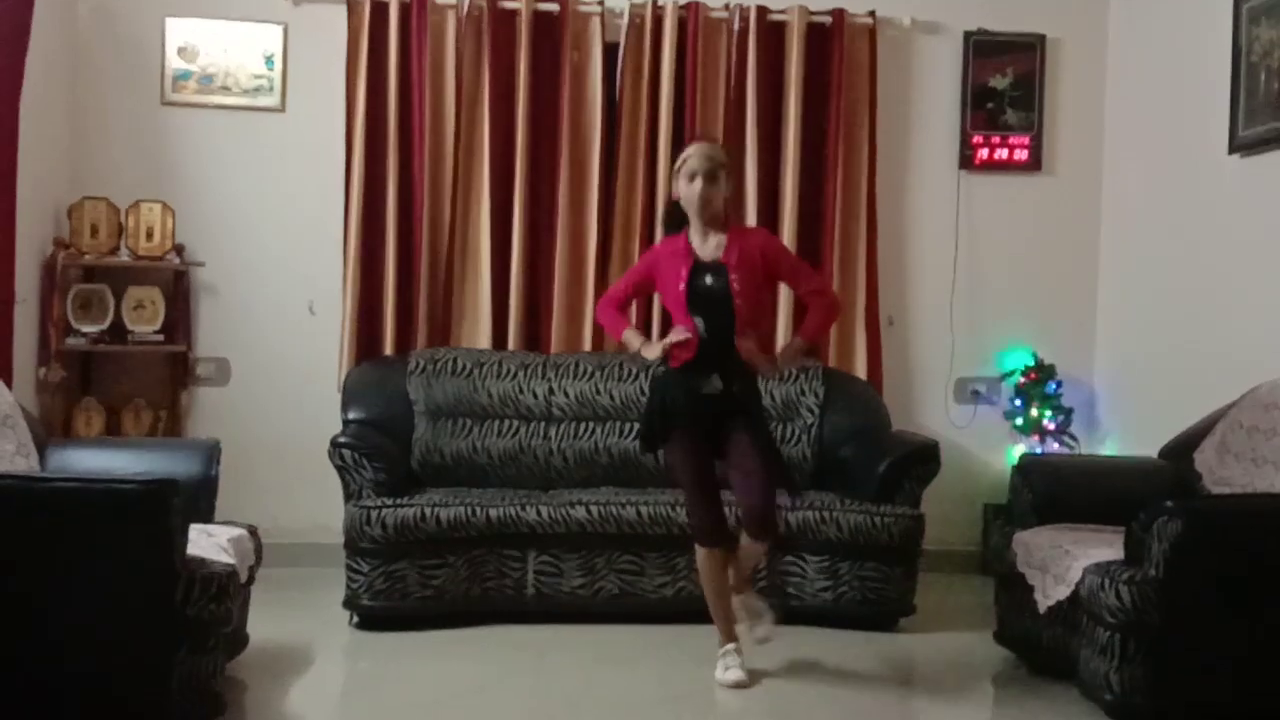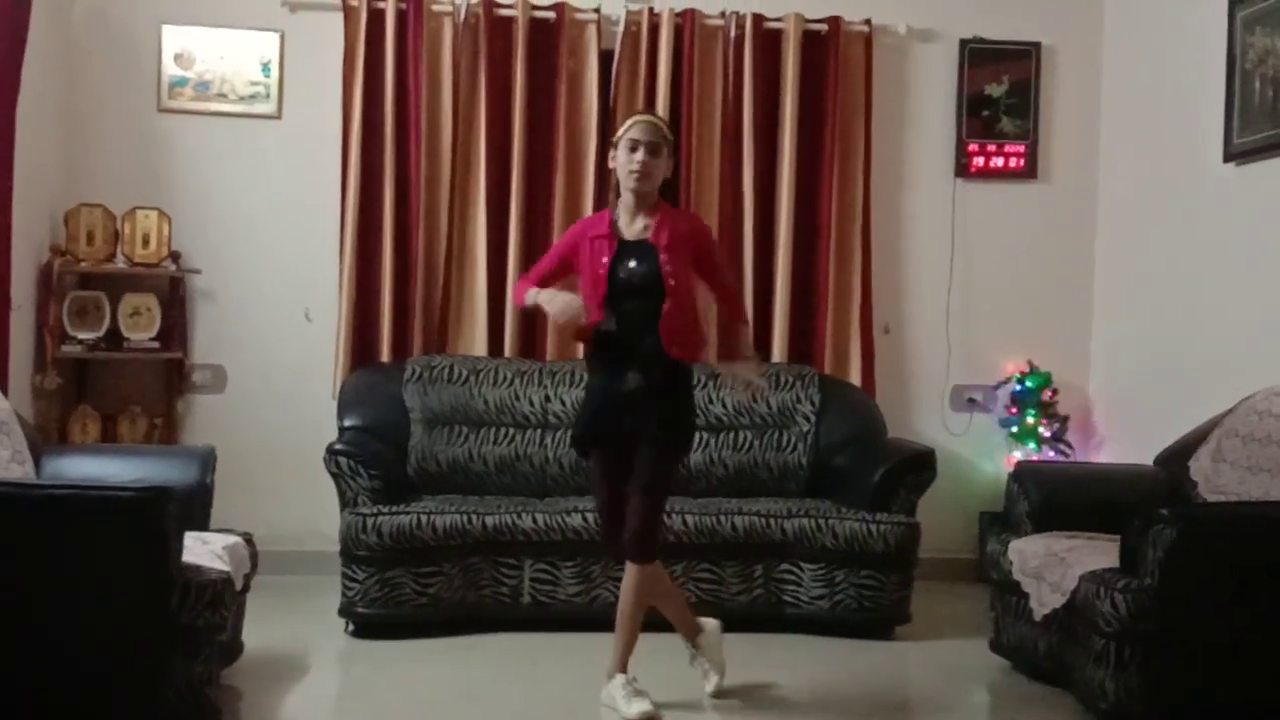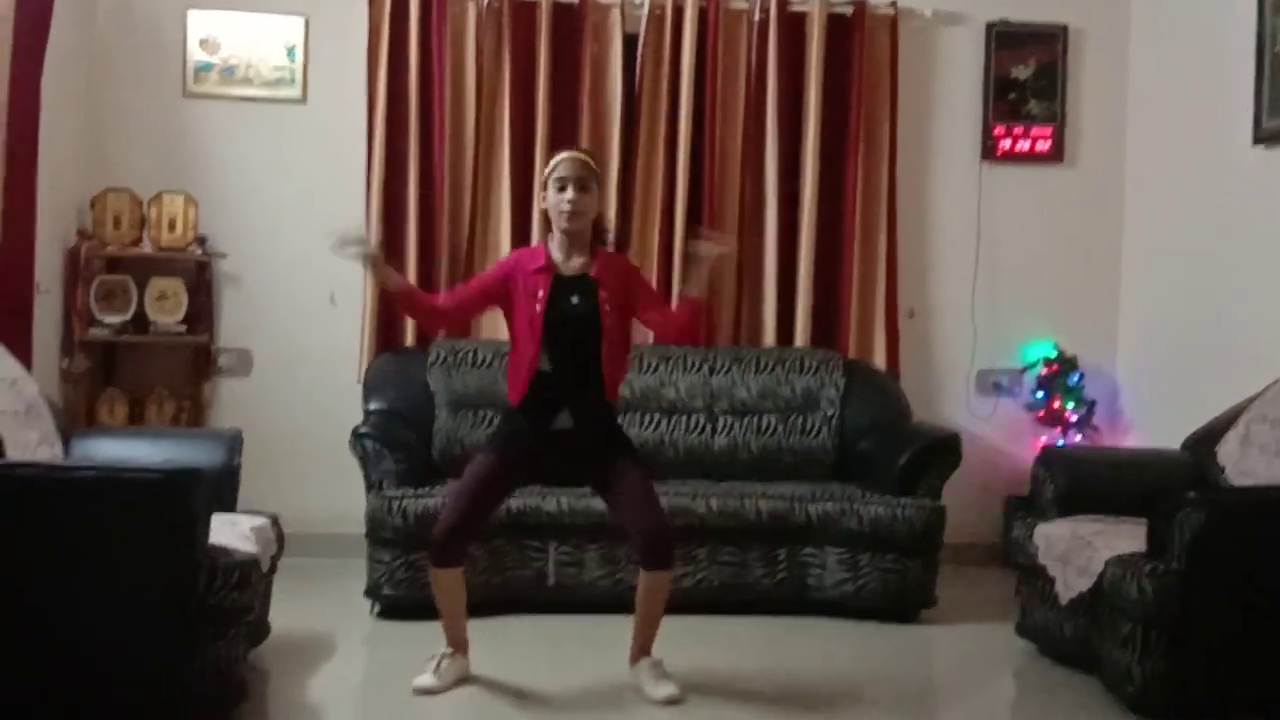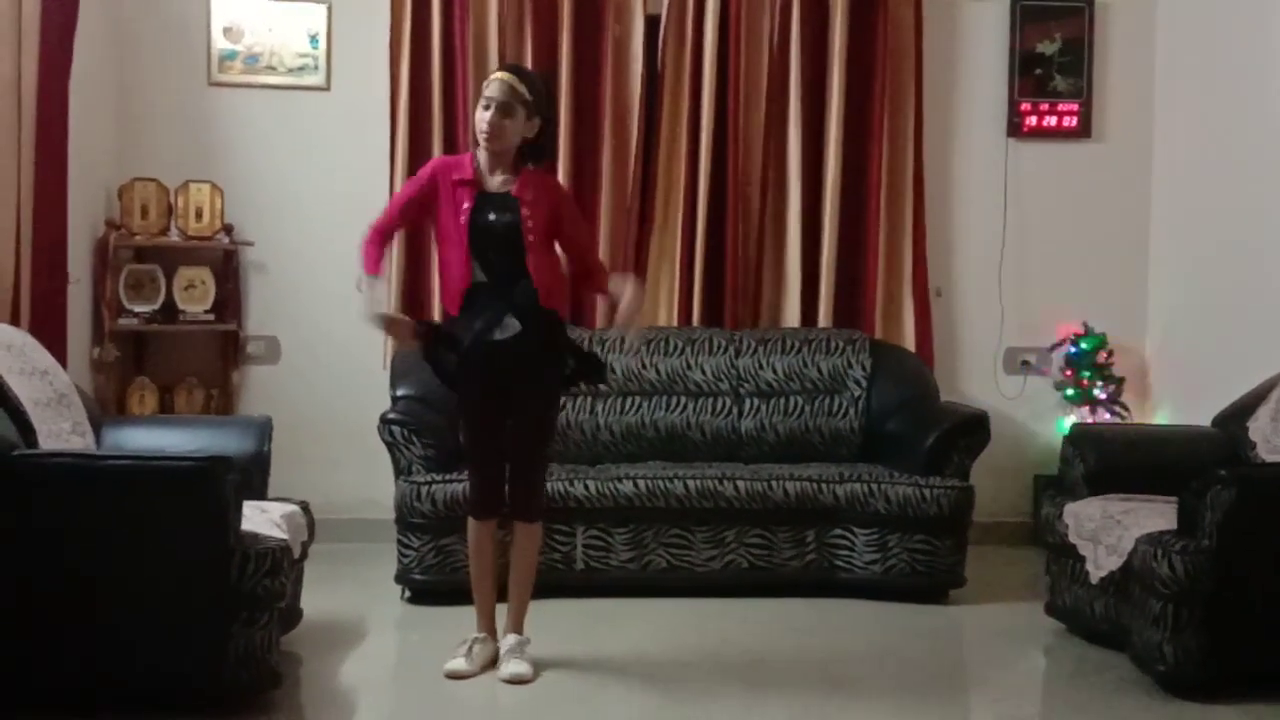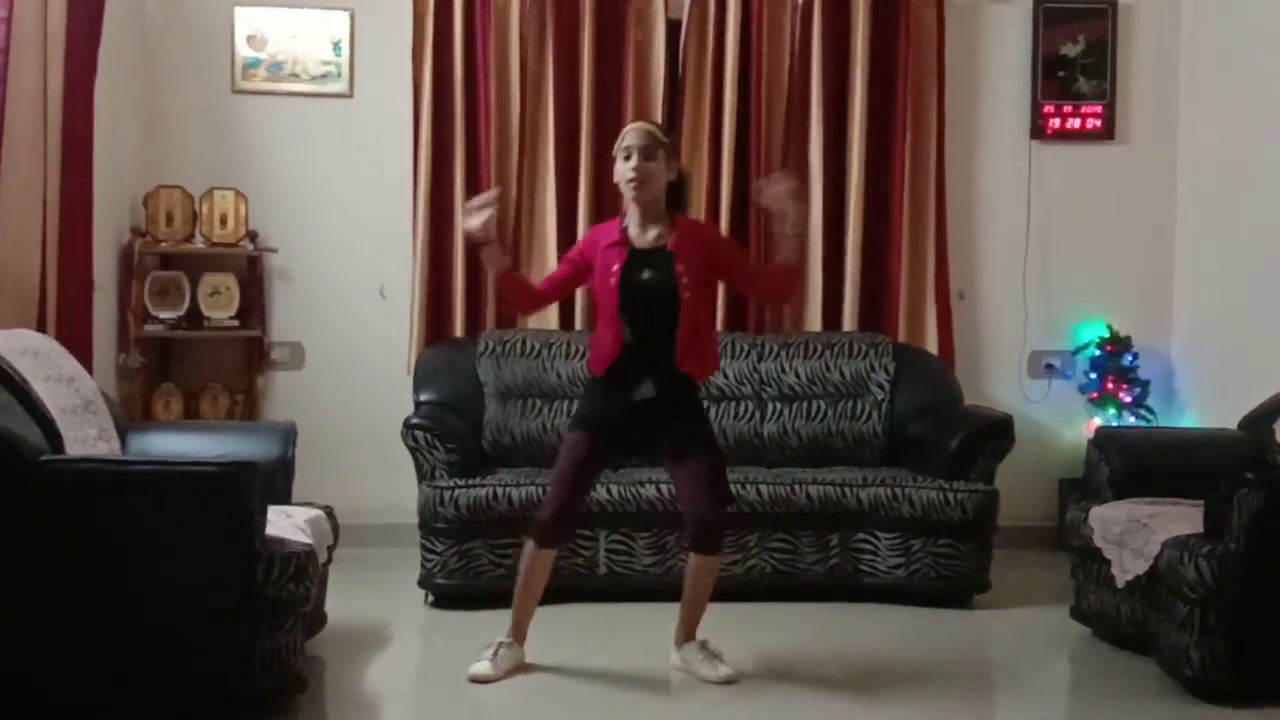
dt=1s
person 1, frame 1
left shoulder: (757, 246)
right shoulder: (663, 253)
left elbow: (823, 299)
right elbow: (609, 306)
left wrist: (782, 357)
right wrist: (645, 347)
left hip: (736, 394)
right hip: (681, 393)
left knee: (760, 514)
right knee: (706, 520)
left ankle: (741, 589)
right ankle: (727, 643)
person 1, frame 2
left shoulder: (688, 231)
right shoulder: (585, 233)
left elbow: (728, 296)
right elbow: (528, 286)
left wrist: (740, 361)
right wrist: (554, 300)
left hip: (664, 392)
right hip: (606, 391)
left knee: (640, 533)
right knee: (620, 534)
right ankle: (696, 630)
person 1, frame 3
left shoulder: (619, 274)
right shoulder: (516, 269)
left elbow: (677, 331)
right elbow: (438, 313)
left wrist: (700, 275)
right wrist: (386, 273)
left hip: (594, 430)
right hip: (526, 426)
left knee: (655, 535)
right knee: (447, 535)
left ankle: (643, 658)
right ankle: (456, 653)
person 1, frame 4
left shoulder: (544, 190)
right shoulder: (444, 175)
left elbow: (583, 261)
right elbow: (385, 232)
left wrist: (622, 286)
left hip: (537, 347)
right hip: (476, 349)
left knee: (526, 493)
right knee: (483, 491)
left ankle: (514, 634)
right ankle: (484, 633)
person 1, frame 5
left shoulder: (699, 241)
right shoulder: (597, 247)
left elbow: (776, 292)
right elbow: (527, 299)
left wrist: (785, 225)
right wrist: (487, 245)
left hip: (676, 401)
right hip: (610, 396)
left knee: (710, 519)
right knee: (552, 517)
left ankle: (687, 641)
right ankle: (512, 641)
